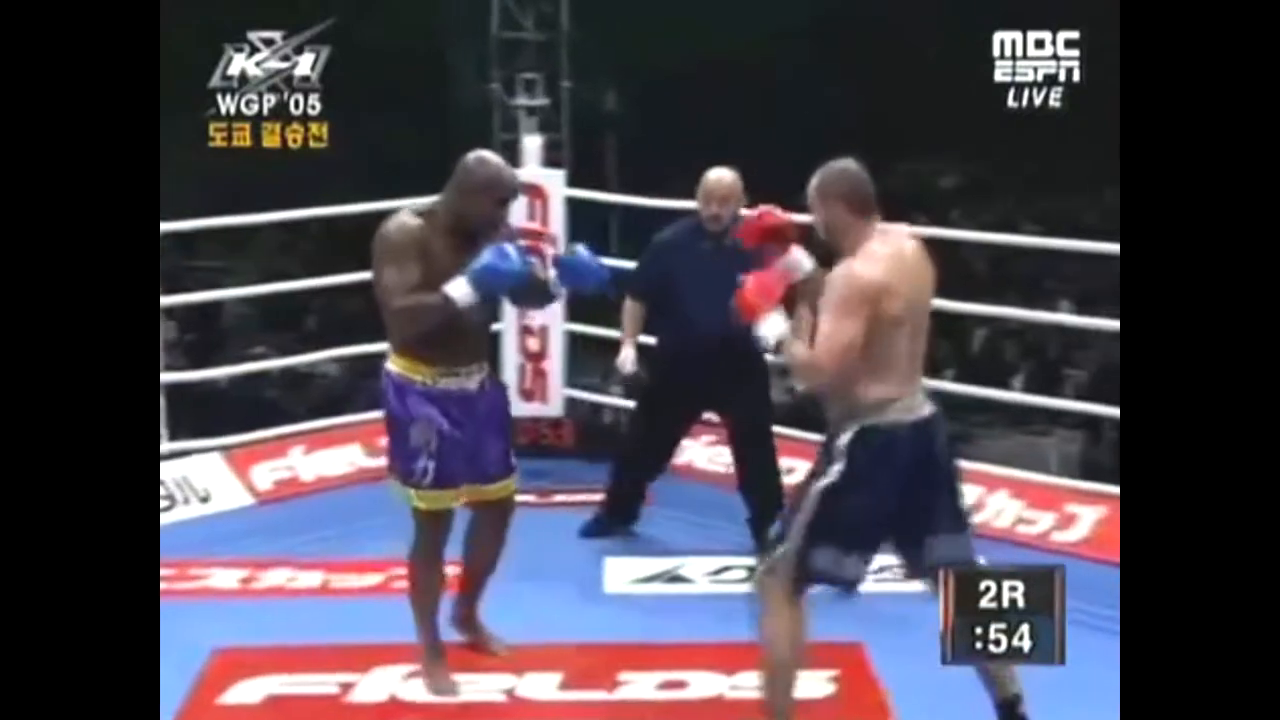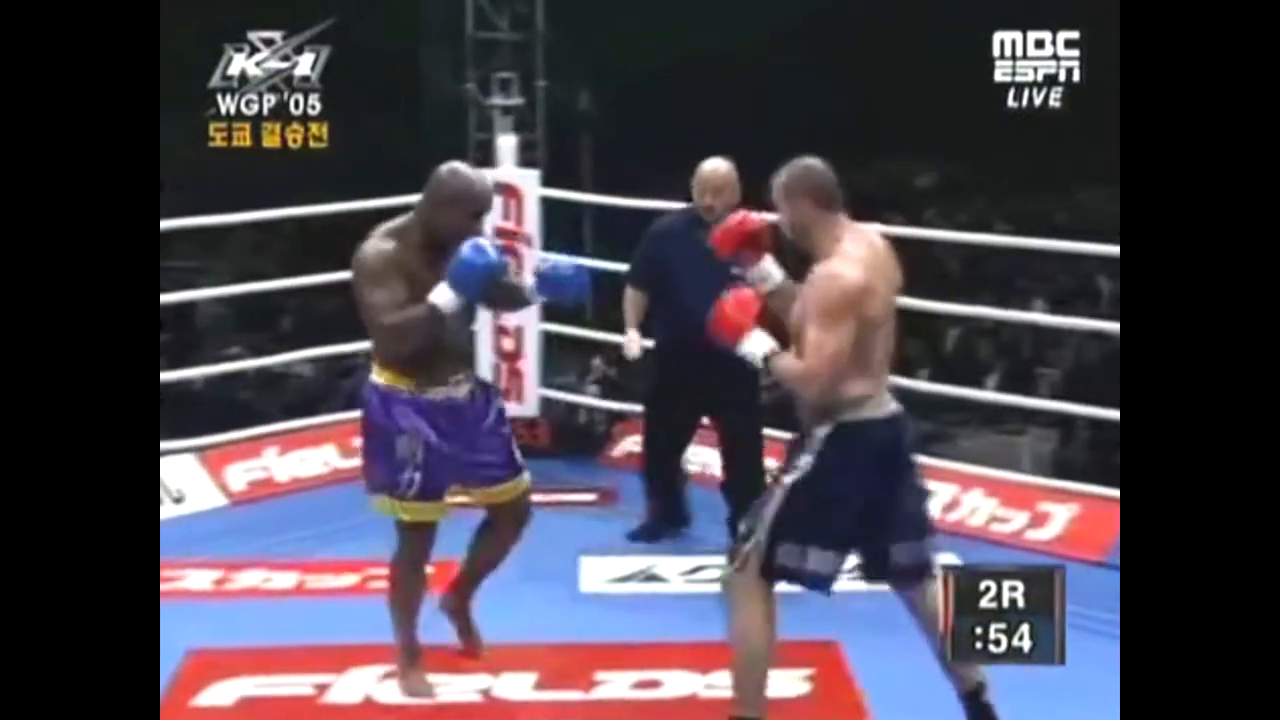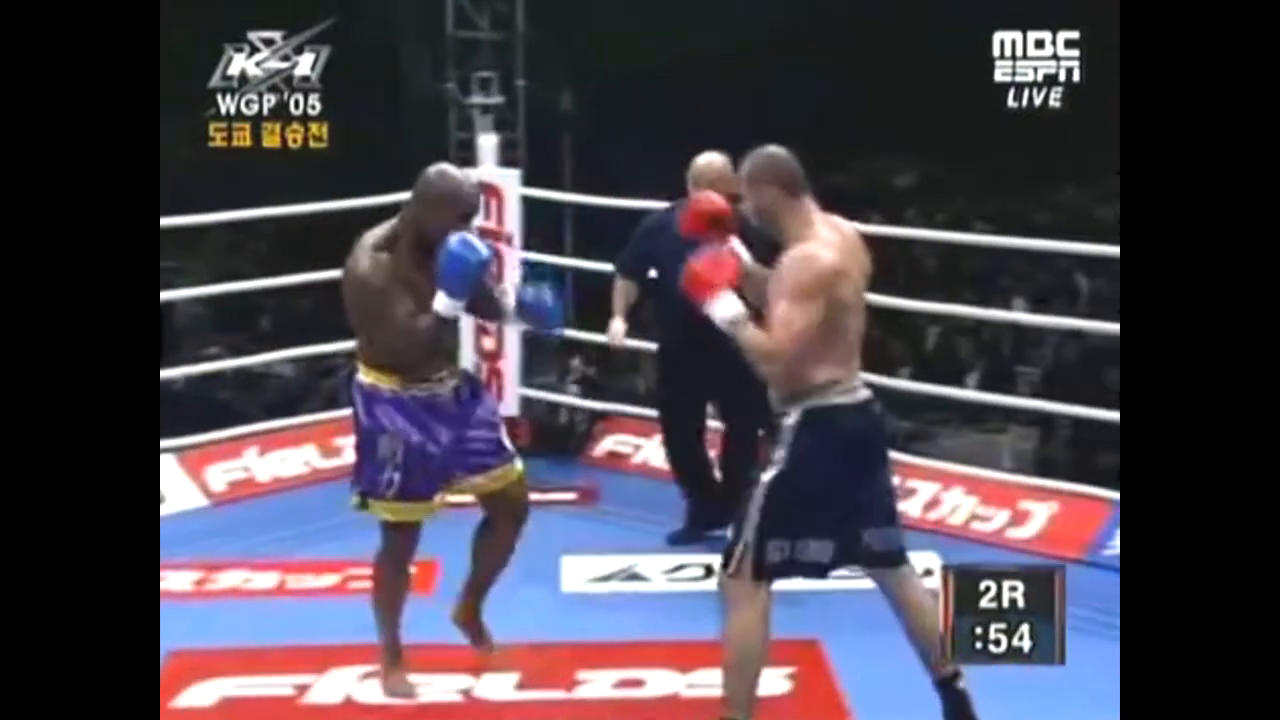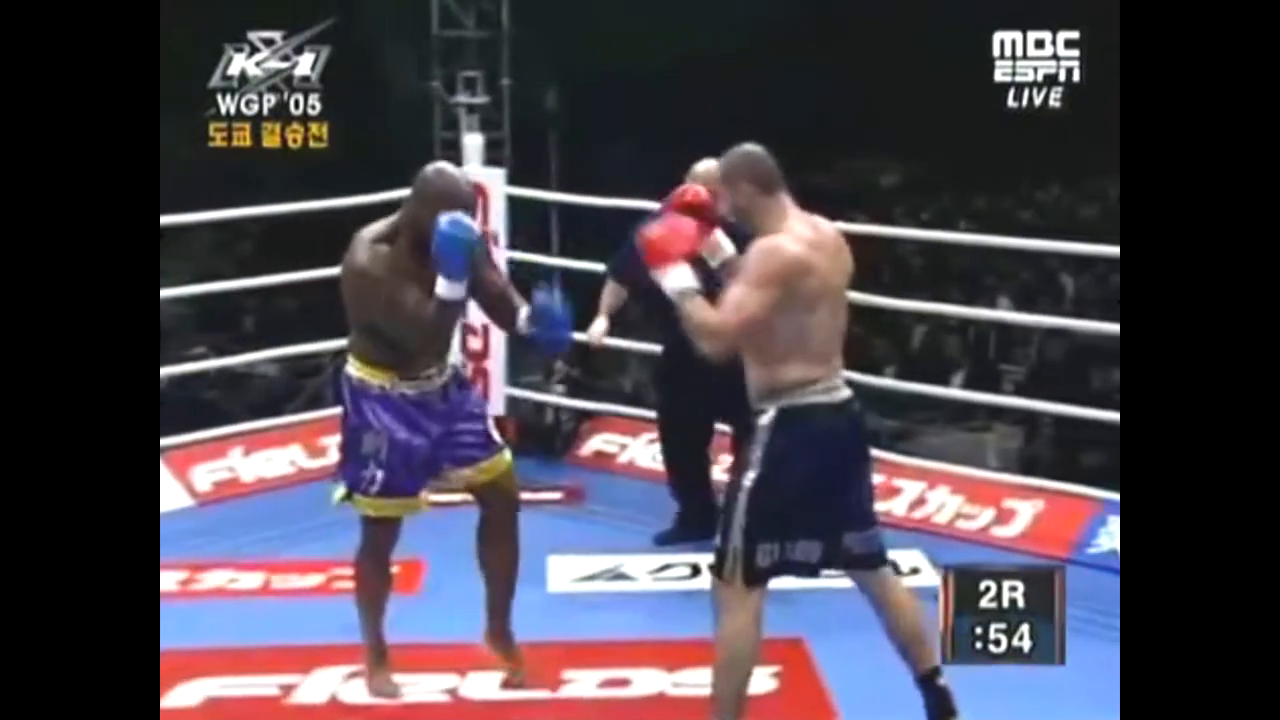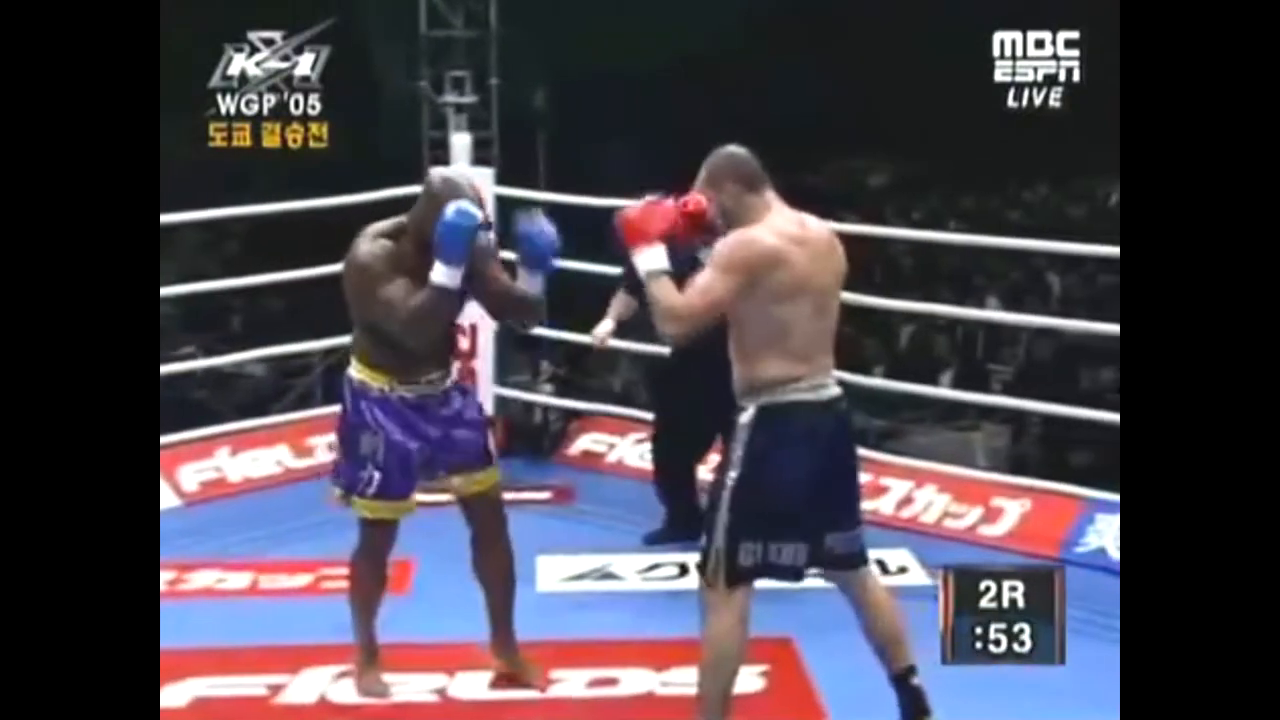
dt=0.1s
person 1, frame 1
left shoulder: (858, 276)
right shoulder: (908, 248)
left elbow: (819, 372)
left wrist: (768, 320)
left hip: (870, 444)
right hip: (920, 431)
left knee: (778, 581)
person 1, frame 2
left shoulder: (838, 278)
right shoulder: (872, 246)
left elbow: (811, 382)
left wrist: (751, 340)
right wrist: (761, 269)
left hip: (843, 440)
right hip: (884, 428)
left knee: (748, 577)
right knee: (919, 582)
person 1, frame 3
left shoulder: (811, 260)
right shoulder: (841, 234)
left elbow: (773, 357)
left wrist: (721, 304)
right wrist: (729, 253)
left hip: (815, 427)
right hip: (858, 415)
left knee: (744, 580)
right knee: (892, 569)
person 1, frame 4
left shoulder: (776, 251)
right shoulder: (827, 236)
left elbow: (715, 337)
left wrist: (672, 270)
right wrist: (710, 243)
left hip: (791, 426)
right hip: (838, 415)
left knee: (736, 585)
right knee: (873, 568)
person 1, frame 5
left shoulder: (750, 246)
right shoulder: (825, 236)
left elbow: (676, 323)
left wrist: (647, 251)
right wrist: (706, 241)
left hip: (775, 424)
right hip: (829, 413)
left knee: (725, 586)
right knee: (851, 567)
person 2, frame 1
left shoulder: (490, 237)
right shoulder: (404, 235)
left elbow: (530, 292)
right elbow: (401, 317)
left wrist: (563, 276)
right wrist: (467, 287)
left hip: (477, 385)
right hip: (421, 389)
left knee: (496, 508)
right knee: (433, 524)
left ankle: (466, 614)
right ankle: (431, 653)
person 2, frame 2
left shoulder: (464, 247)
right shoulder: (382, 254)
left elbow: (501, 295)
right elbow: (391, 336)
left wrist: (540, 286)
right wrist: (450, 292)
left hip: (465, 393)
right hip: (405, 400)
left knee: (513, 508)
right knee: (416, 534)
left ankle: (458, 600)
right ankle: (407, 656)
person 2, frame 3
left shoulder: (458, 249)
right shoulder: (372, 263)
left elbow: (487, 299)
right elbow: (412, 348)
left wrist: (523, 304)
right wrist: (451, 296)
left hip: (454, 388)
right hip: (394, 401)
left knee: (511, 504)
right knee: (400, 535)
left ankle: (470, 608)
right ankle: (391, 658)
person 2, frame 4
left shoulder: (461, 244)
right shoulder: (371, 256)
left elbow: (500, 302)
right elbow: (423, 333)
left wrist: (533, 317)
right wrist: (452, 276)
left hip: (441, 386)
right hip: (382, 397)
left knee: (503, 498)
right knee: (381, 531)
left ankle: (501, 634)
right ankle: (376, 657)
person 2, frame 5
left shoulder: (470, 247)
right shoulder: (373, 254)
left elbow: (519, 314)
right elbow: (415, 329)
left wrist: (535, 271)
right wrist: (450, 262)
left hip: (444, 391)
right hip: (383, 399)
left knee: (490, 515)
right knee: (378, 533)
left ankle: (505, 644)
right ankle: (367, 657)
person 3, frame 1
left shoulder: (757, 244)
right shoulder: (670, 243)
right elbow: (638, 296)
right wrist: (628, 342)
left hip: (738, 367)
right hip: (679, 363)
left knee: (755, 447)
right knee: (646, 438)
left ankle: (767, 527)
right ankle: (617, 511)
person 3, frame 2
right shoulder: (667, 232)
right elbow: (638, 284)
right wrist: (632, 328)
left hip: (731, 357)
right hip: (676, 354)
left knee: (742, 444)
right knee: (661, 436)
right ankle: (667, 512)
person 3, frame 3
left shoulder: (748, 228)
right shoulder: (662, 225)
right elbow: (629, 272)
right wrist: (619, 315)
left hip: (733, 349)
right hip: (681, 348)
left knee: (742, 437)
right knee: (681, 434)
left ankle: (738, 509)
right ankle: (706, 509)
person 3, frame 4
left shoulder: (738, 232)
right elbow: (622, 276)
right wrist: (603, 315)
left hip: (734, 353)
right hip: (683, 353)
left knee: (752, 437)
right knee: (678, 438)
right ankle: (697, 517)
person 3, frame 5
right shoulder: (672, 241)
right elbow: (634, 285)
right wrist: (611, 320)
left hip: (734, 364)
right hip: (691, 362)
right knee: (672, 445)
right ankle: (682, 519)
